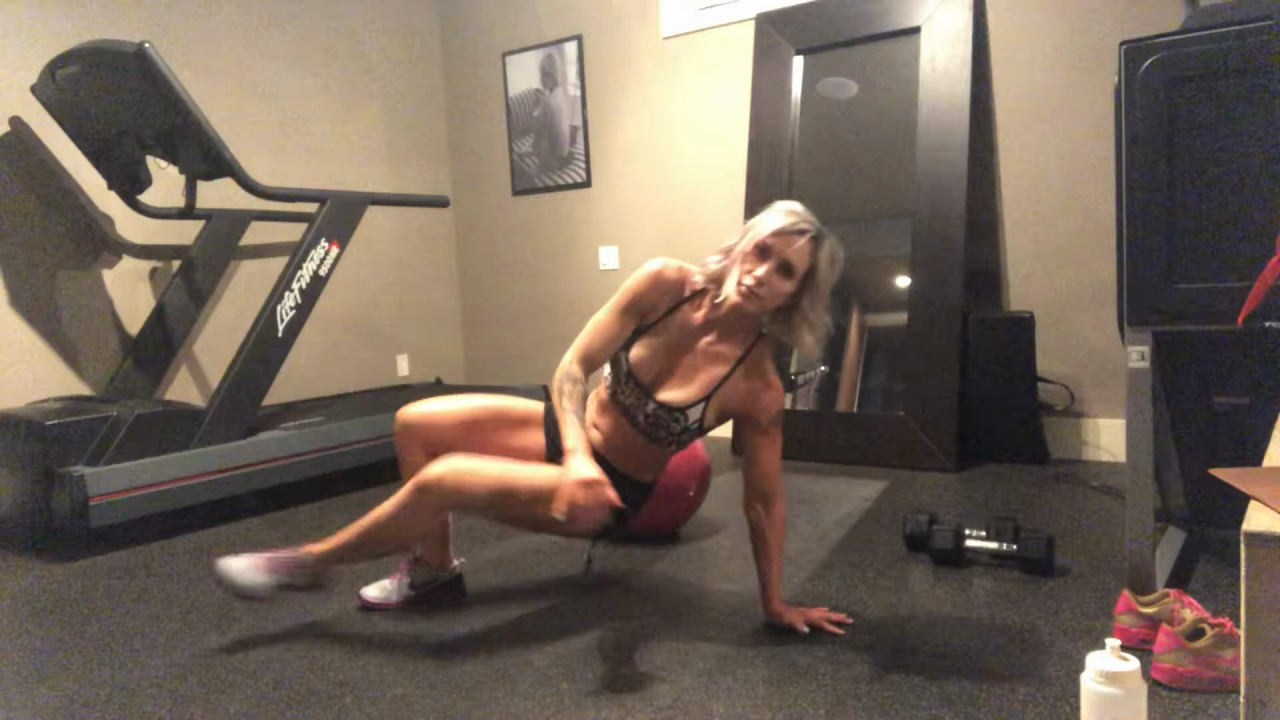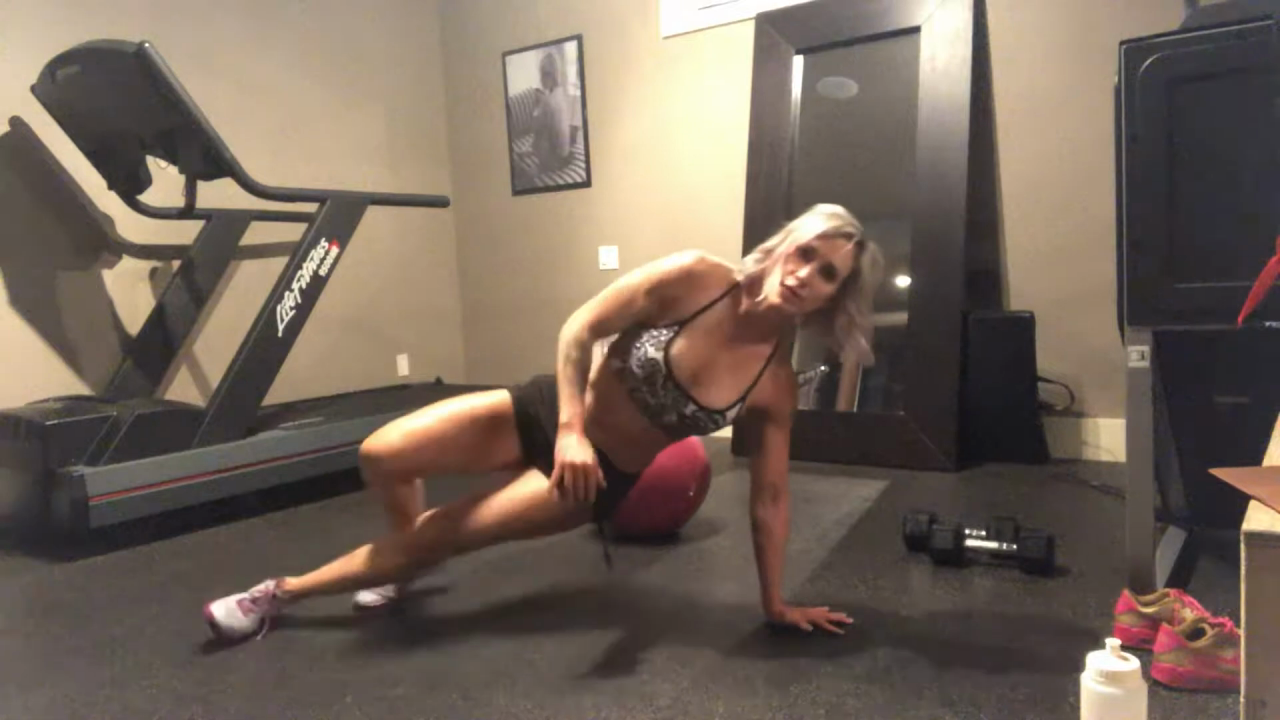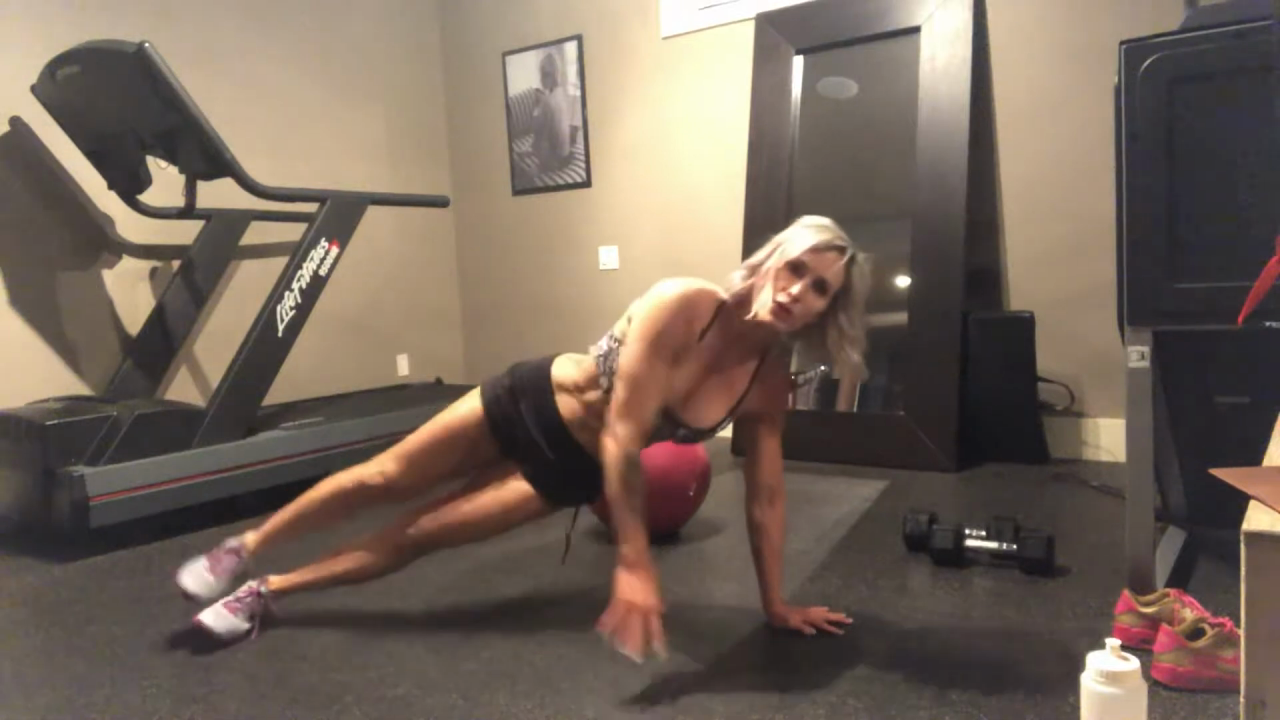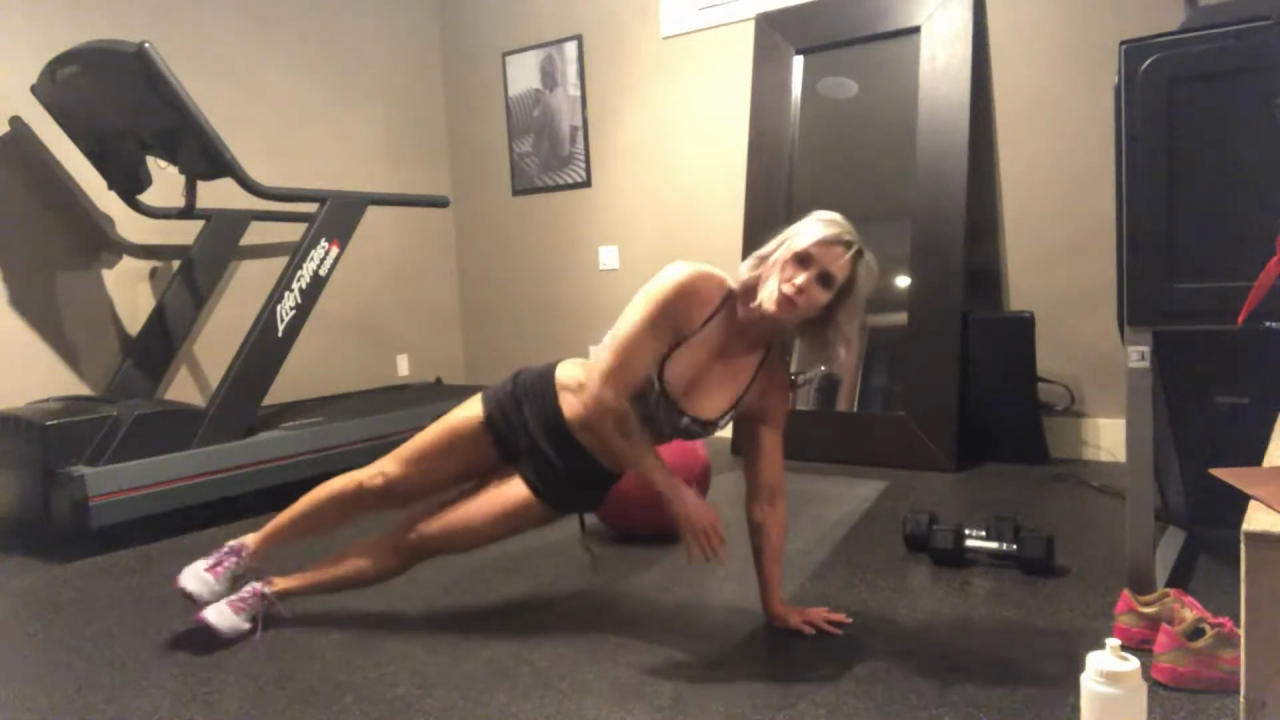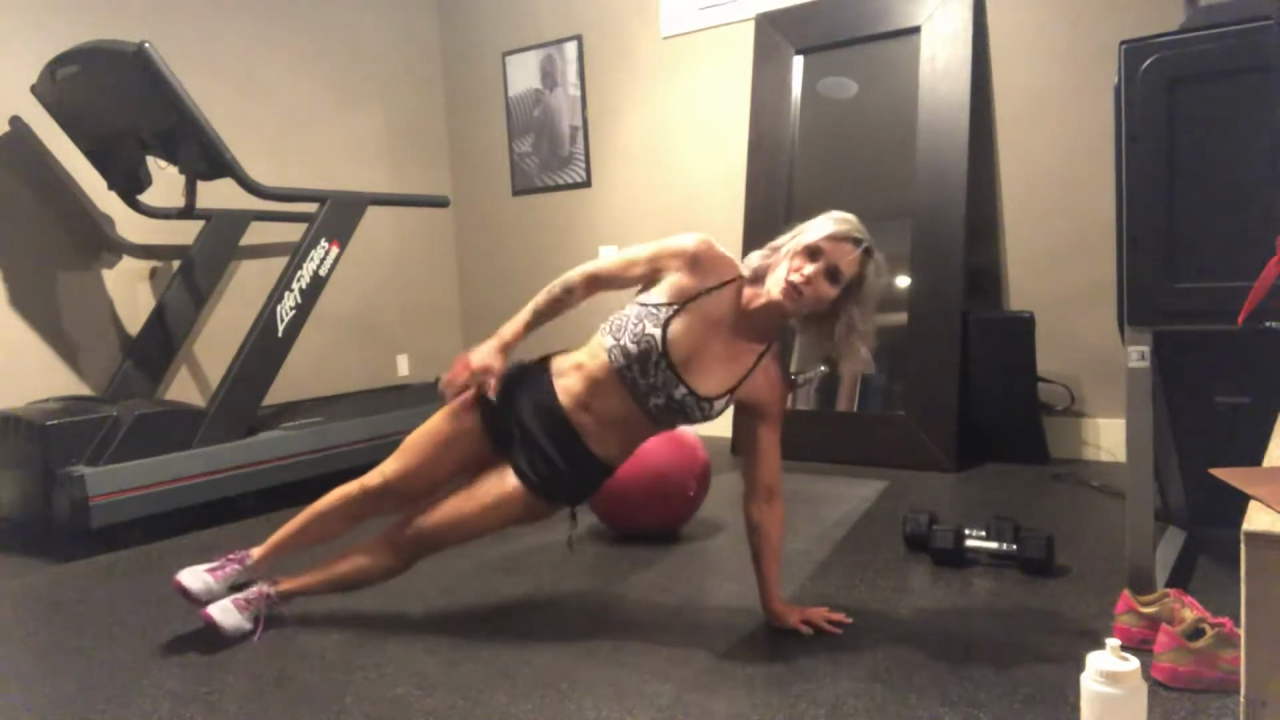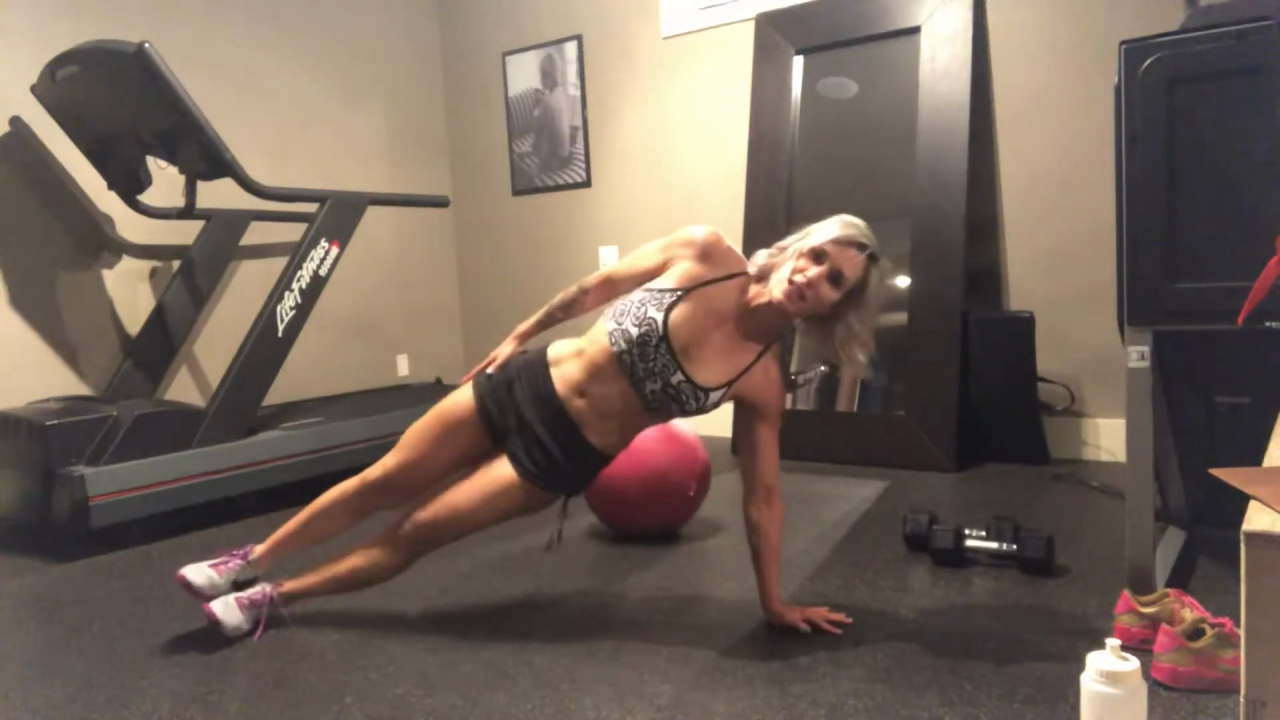
dt=0.4s
person 1, frame 1
left shoulder: (759, 385)
right shoulder: (664, 282)
left elbow: (763, 501)
right elbow: (574, 366)
left wrist: (776, 603)
right wrist: (578, 454)
left hip: (617, 488)
right hip: (573, 430)
left knee: (438, 482)
right knee: (416, 422)
left ankle: (309, 561)
right ankle: (434, 567)
person 1, frame 2
left shoulder: (775, 386)
right shoulder: (696, 276)
left elbow: (770, 498)
right elbow: (578, 329)
left wrist: (775, 602)
right wrist: (572, 426)
left hip: (596, 479)
right hip: (552, 410)
left knee: (434, 535)
right knee: (382, 454)
left ankle: (282, 590)
right ankle: (401, 561)
person 1, frame 3
left shoulder: (769, 391)
right shoulder: (683, 304)
left elbow: (765, 500)
right elbow: (624, 442)
left wrist: (776, 604)
right wrist: (633, 567)
left hip: (571, 470)
right hip: (532, 402)
left knee: (418, 534)
right knee: (382, 479)
left ankle: (265, 591)
right ankle: (248, 547)
person 1, frame 4
left shoulder: (769, 389)
right shoulder: (691, 287)
left elbow: (766, 498)
right elbow: (602, 394)
left wrist: (775, 604)
right wrist: (678, 496)
left hip: (577, 475)
right hip: (537, 405)
left knee: (418, 539)
right knee: (384, 484)
left ankle: (266, 593)
right ankle: (246, 551)
person 1, frame 5
left shoulder: (764, 383)
right shoulder: (697, 260)
left elbow: (764, 496)
right elbow: (586, 276)
left wrist: (775, 603)
right wrist: (501, 340)
left hip: (570, 467)
right hip: (530, 397)
left knee: (415, 538)
right knee: (384, 489)
left ankle: (272, 594)
right ankle: (250, 561)
person 1, frame 6
left shoulder: (763, 382)
right shoulder: (704, 252)
left elbow: (763, 493)
right elbow: (600, 284)
left wrist: (774, 601)
right wrist: (519, 334)
left hip: (564, 455)
right hip: (525, 385)
left knee: (415, 534)
right knee: (383, 483)
left ankle: (273, 596)
right ankle: (251, 561)
